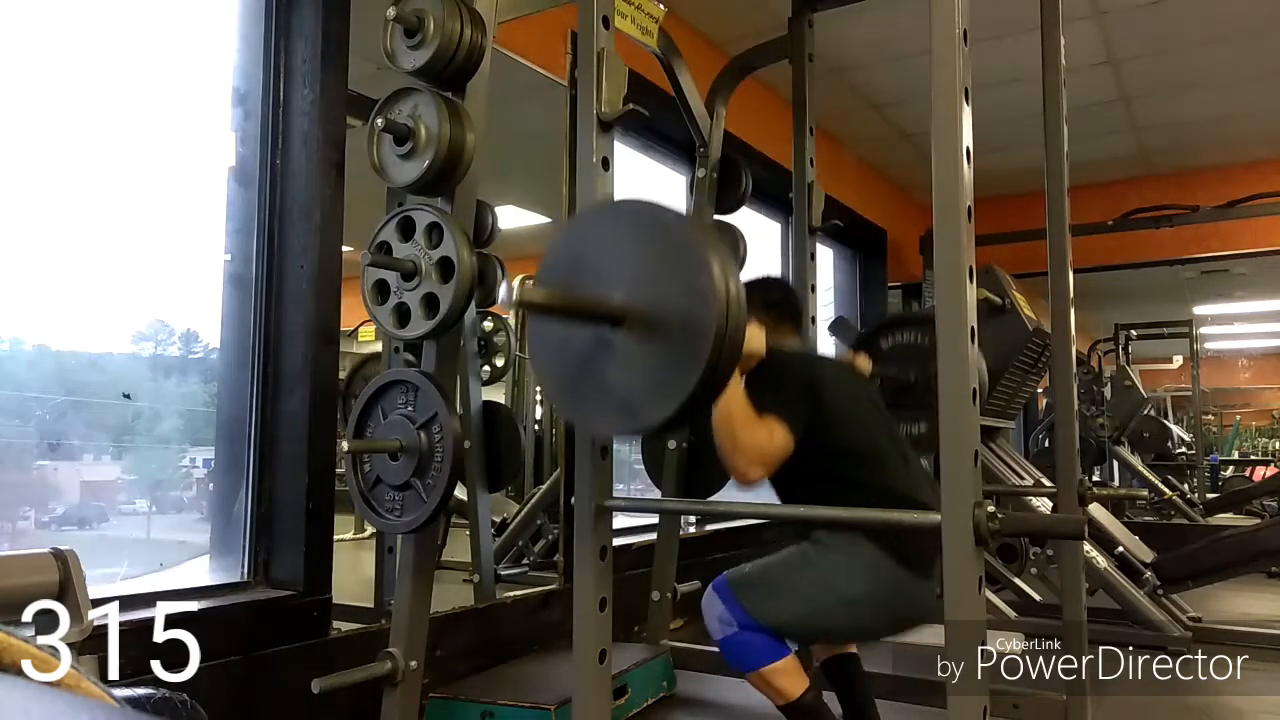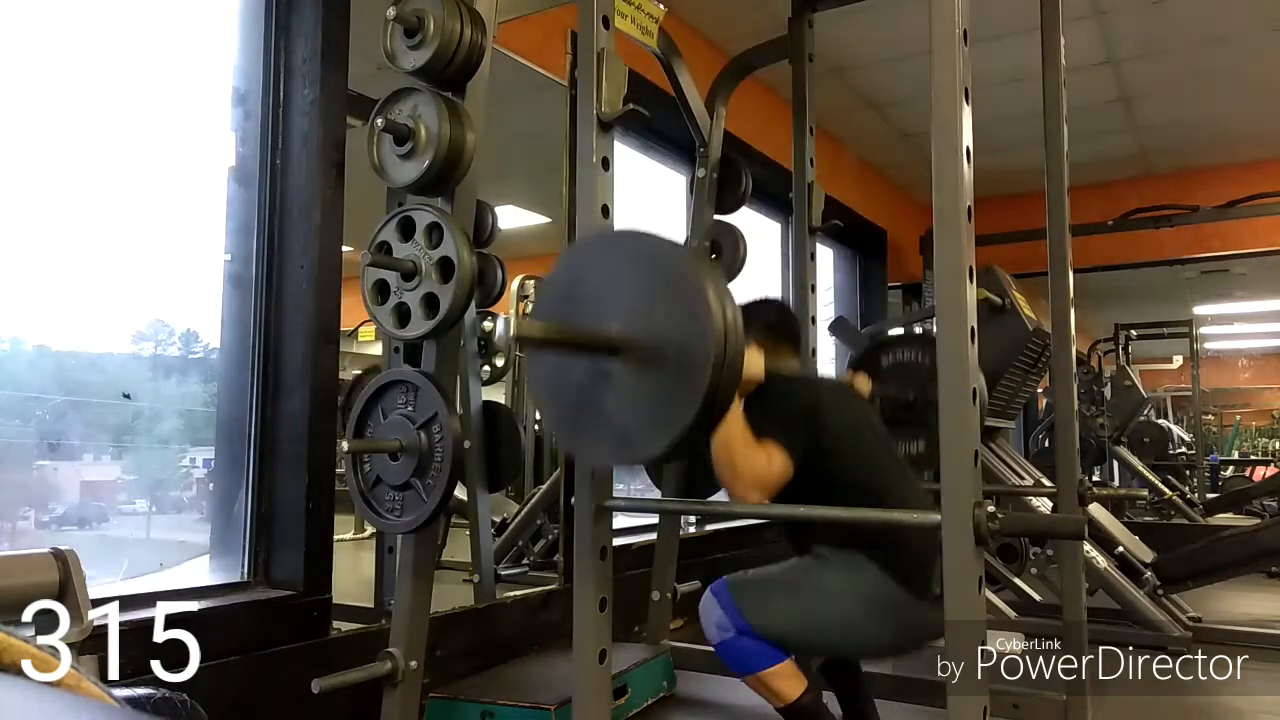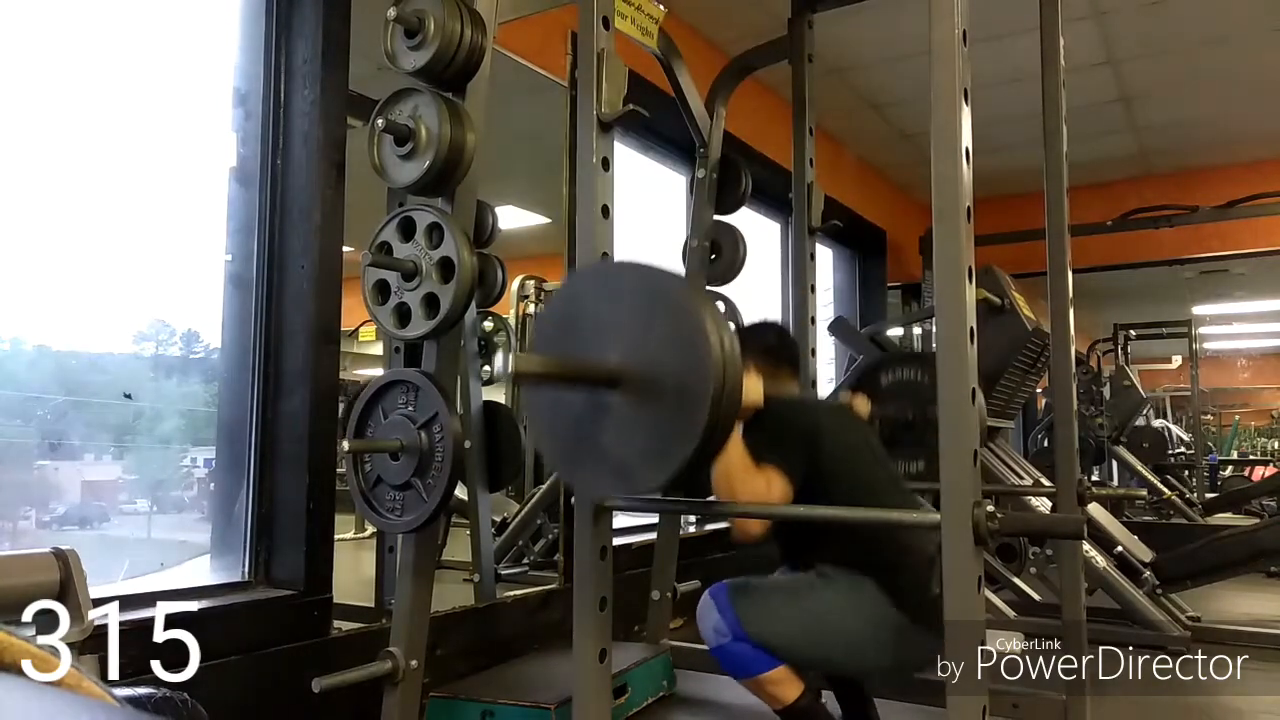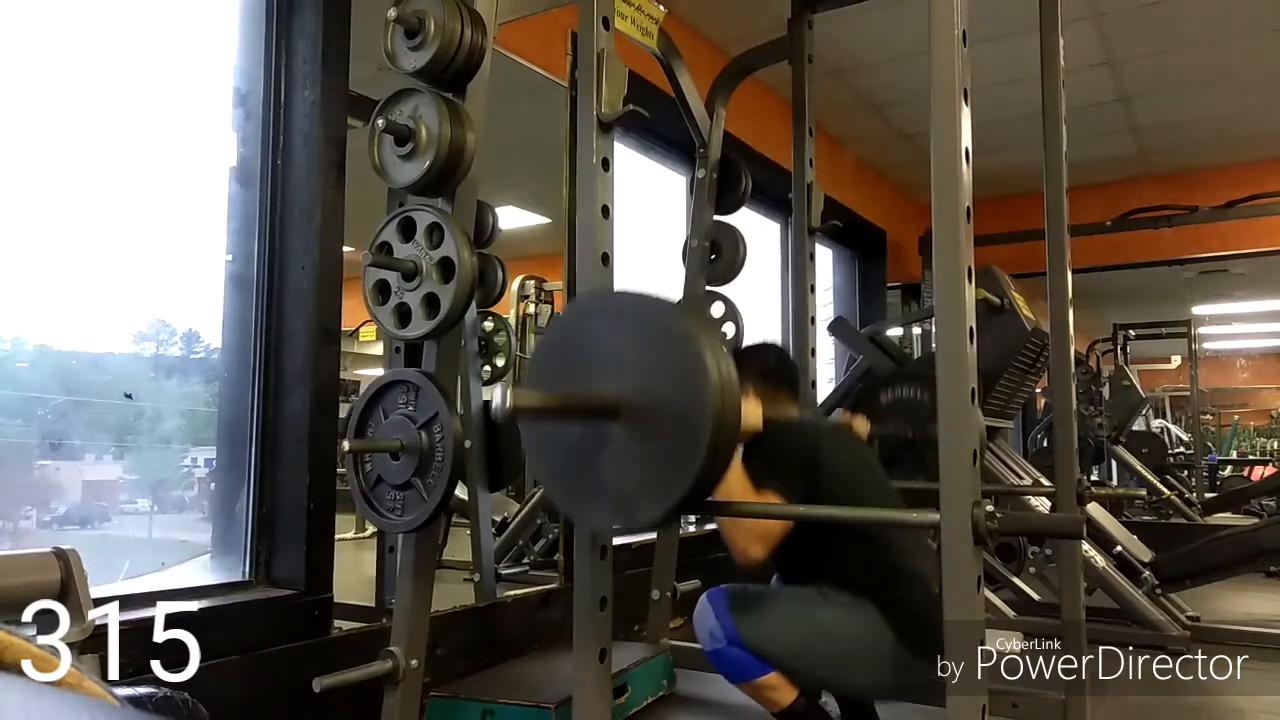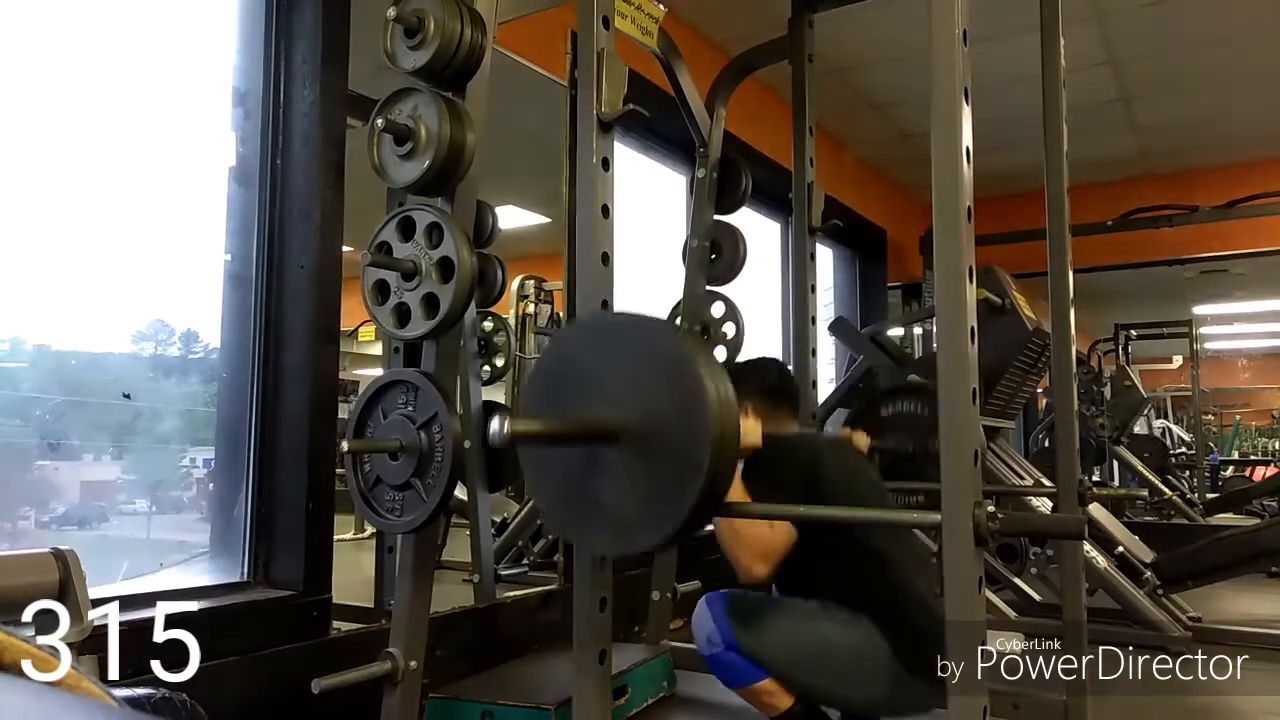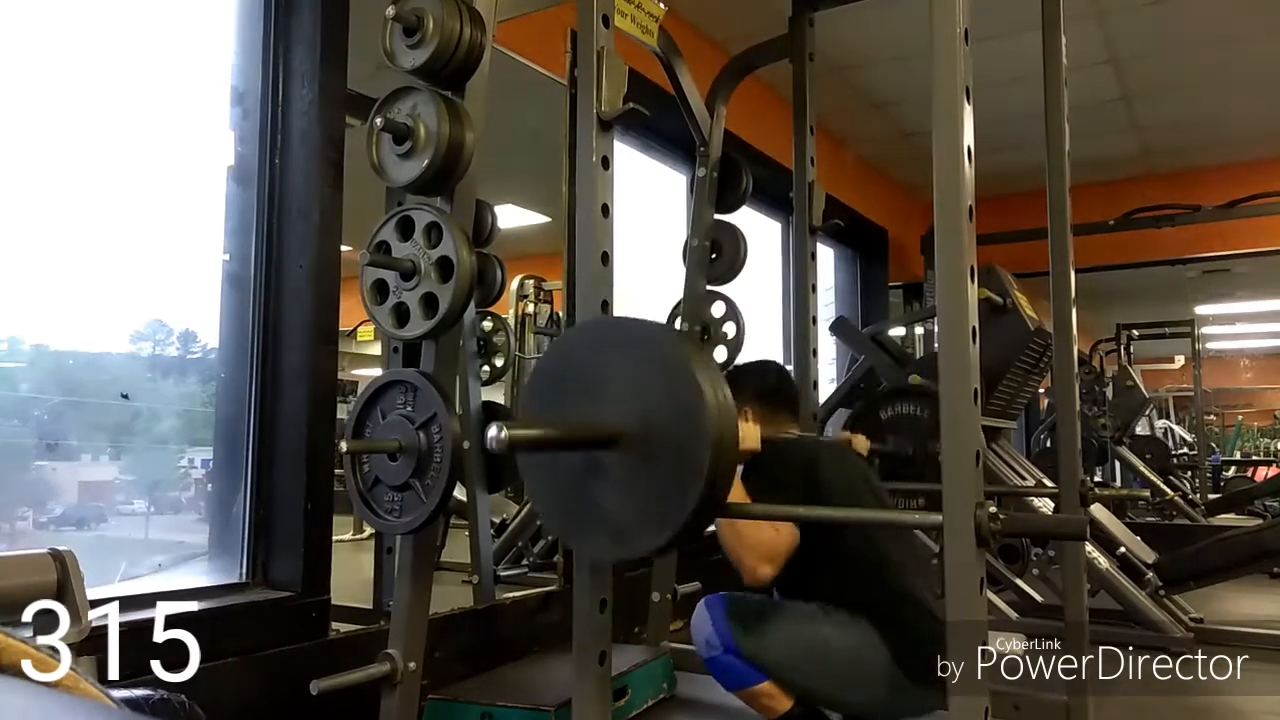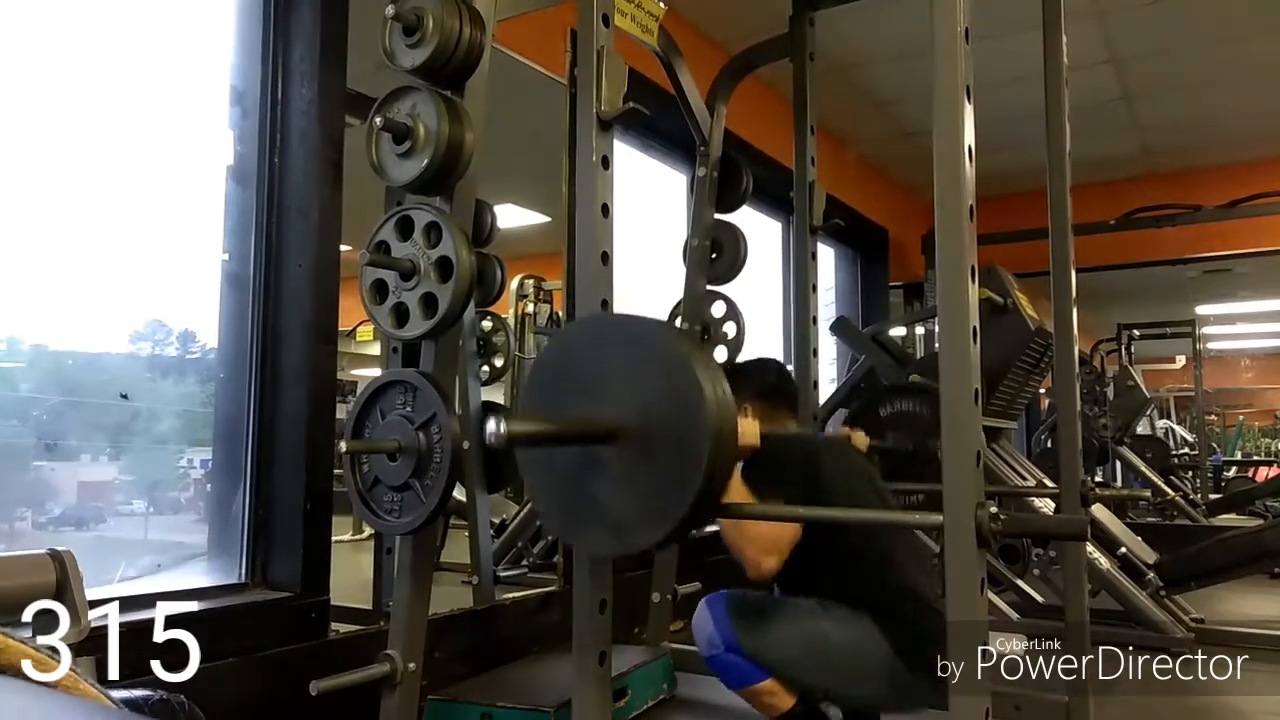
dt=0.1s
person 1, frame 1
left shoulder: (779, 371)
right shoulder: (834, 369)
left elbow: (751, 462)
left hip: (894, 557)
right hip: (927, 550)
left knee: (728, 606)
right knee: (805, 587)
person 1, frame 2
left shoulder: (776, 394)
right shoulder: (834, 392)
left elbow: (750, 487)
left hip: (900, 587)
right hip: (928, 574)
left knee: (724, 609)
right knee: (794, 587)
person 1, frame 3
left shoulder: (776, 418)
right shoulder: (832, 414)
left elbow: (749, 516)
left hip: (902, 610)
right hip: (931, 594)
left knee: (721, 614)
right knee: (793, 594)
person 1, frame 4
left shoulder: (775, 441)
right shoulder: (835, 435)
left elbow: (751, 542)
left hip: (901, 638)
right hip: (924, 623)
left knee: (718, 617)
right knee: (790, 593)
person 1, frame 5
left shoulder: (776, 457)
right shoulder: (835, 450)
left elbow: (755, 560)
left hip: (903, 656)
right hip: (928, 638)
left knee: (716, 621)
right knee: (792, 600)
person 1, frame 6
left shoulder: (776, 461)
right shoulder: (834, 454)
left elbow: (759, 563)
left hip: (901, 659)
right hip: (925, 645)
left knee: (714, 624)
right knee: (790, 604)
person 1, frame 7
left shoulder: (775, 456)
right shoulder: (833, 451)
left elbow: (762, 556)
left hip: (901, 652)
right hip: (925, 637)
left knee: (717, 622)
right knee: (791, 602)
